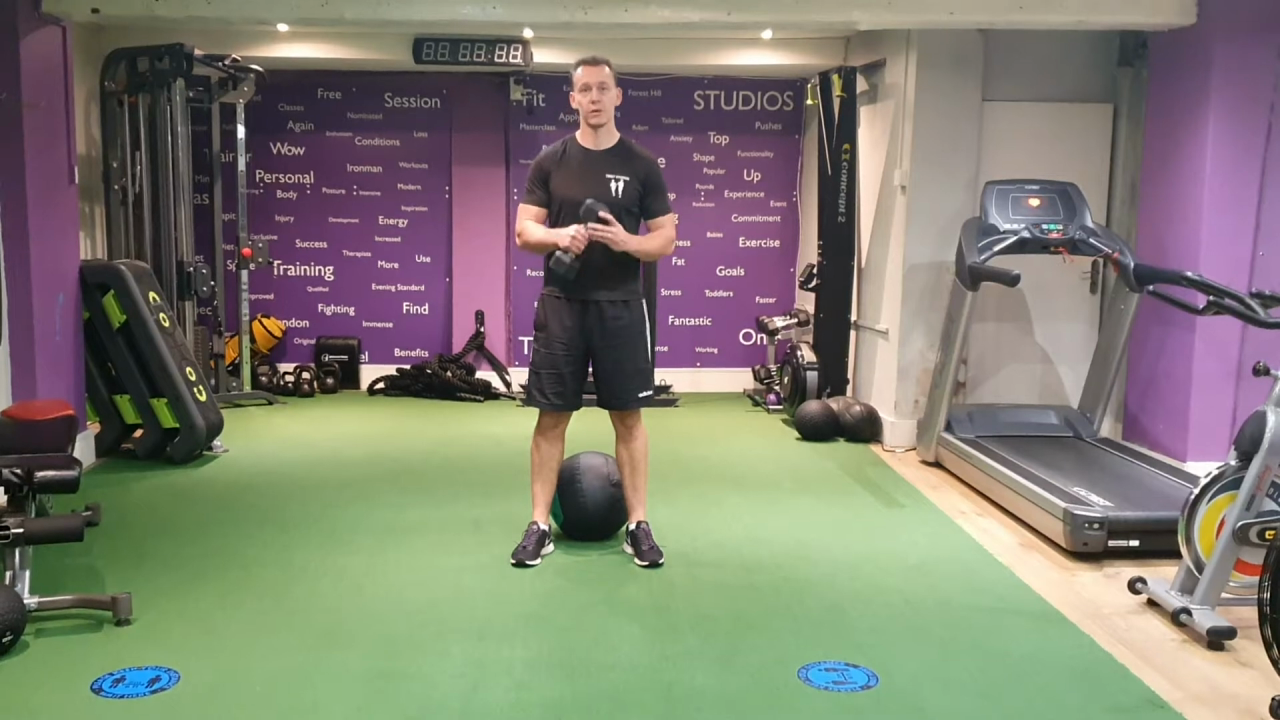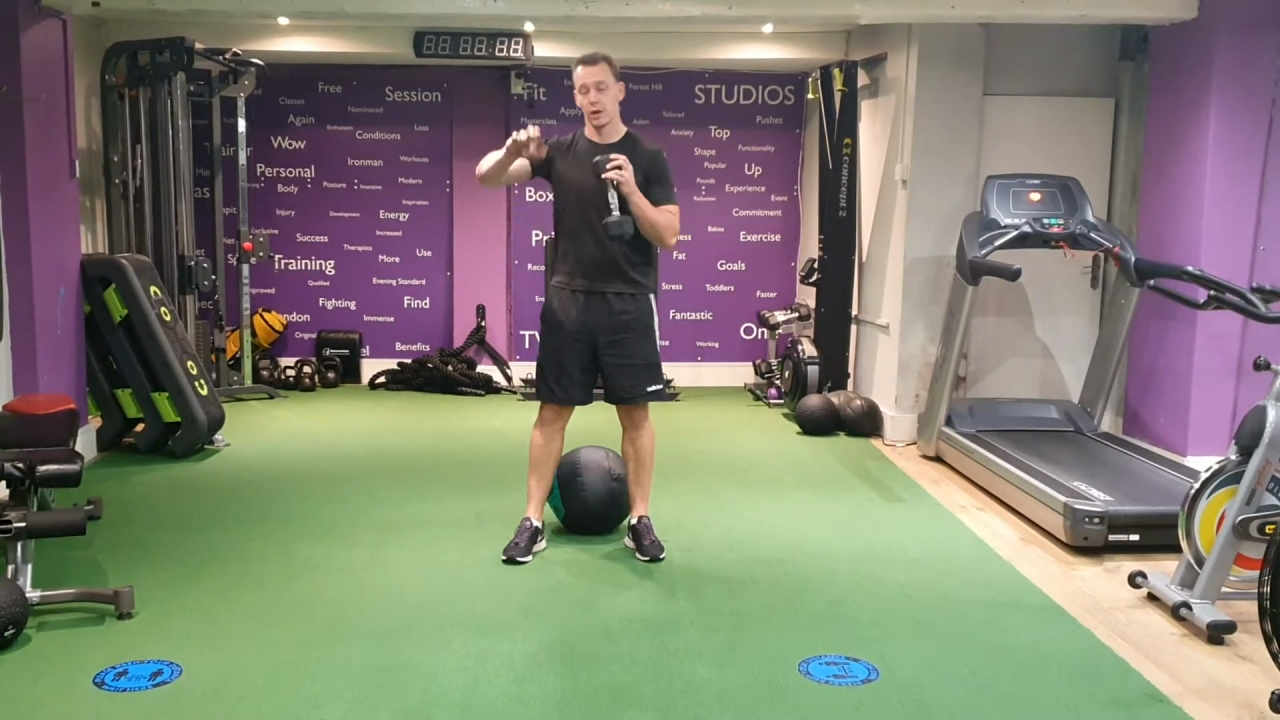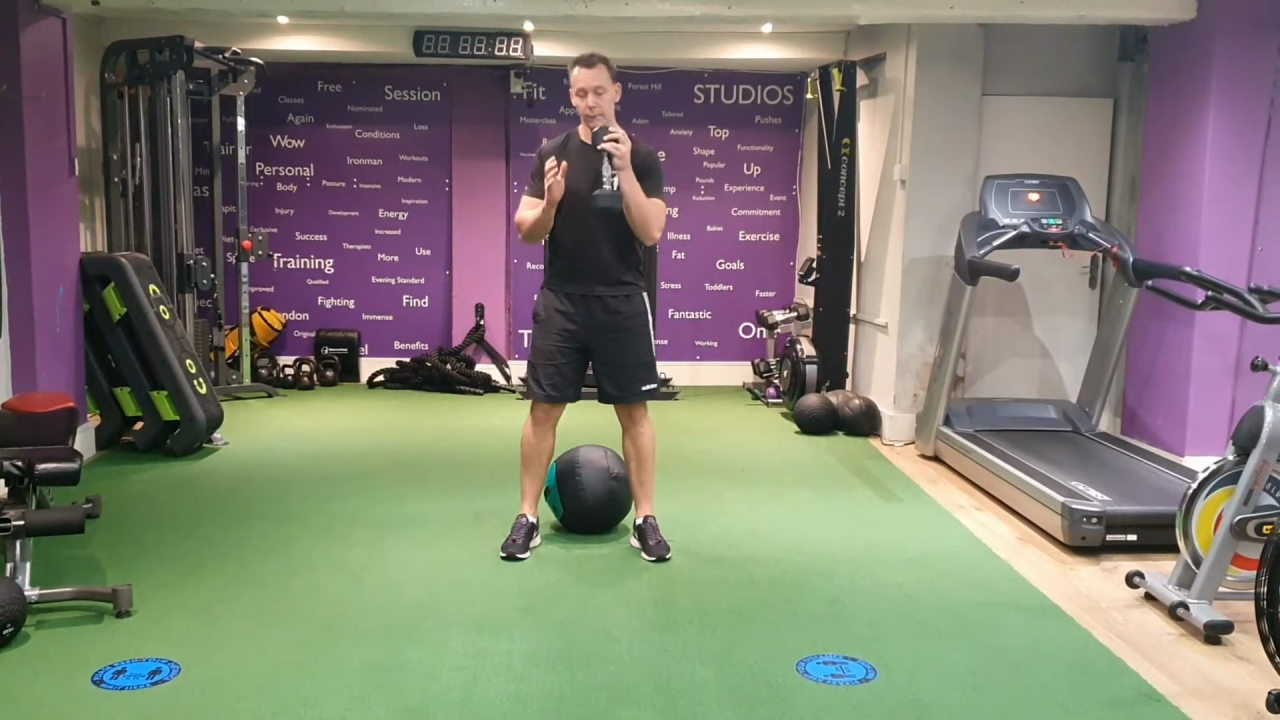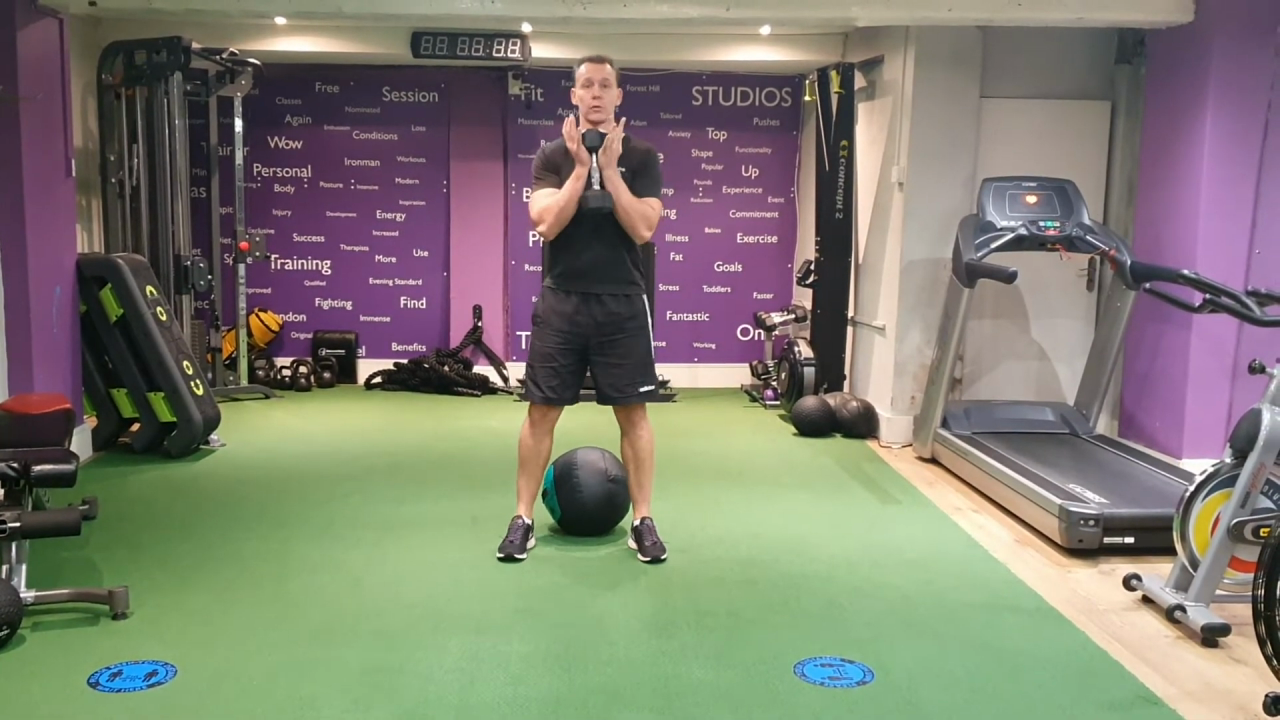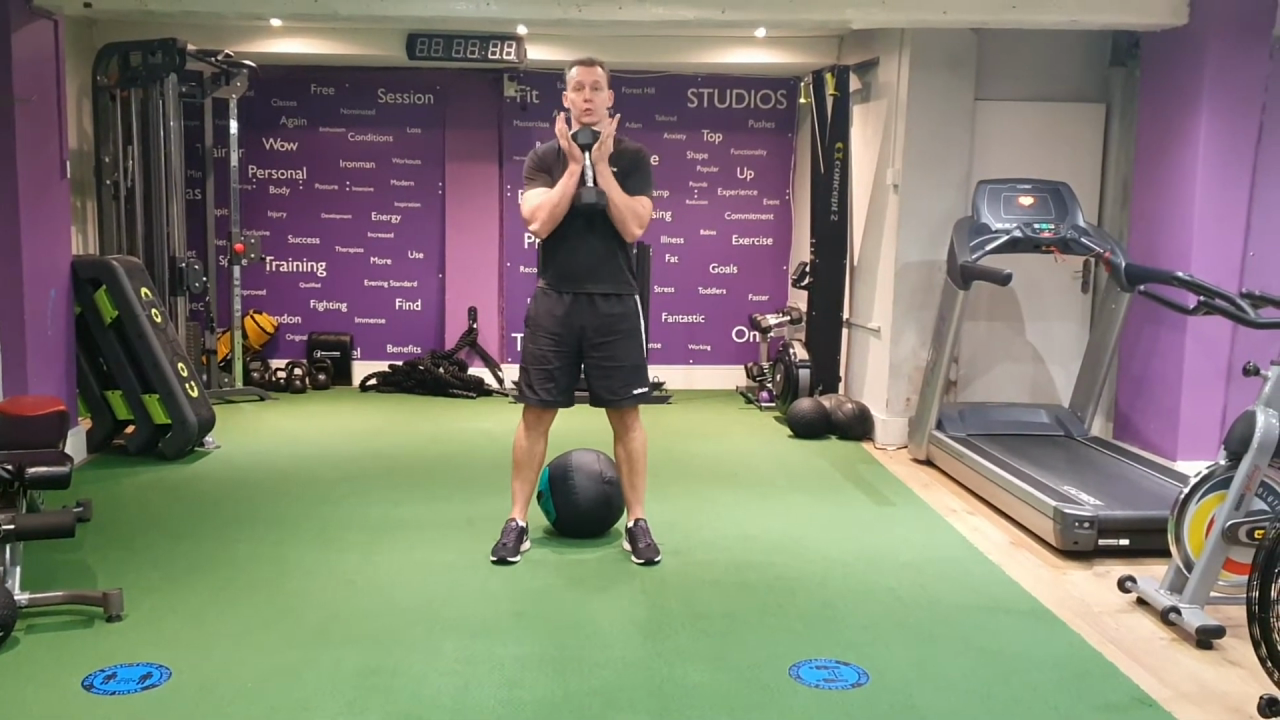
dt=1s
person 1, frame 1
left shoulder: (641, 165)
right shoulder: (550, 161)
left elbow: (666, 240)
right elbow: (523, 233)
left wrist: (624, 241)
right wrist: (559, 235)
left hip: (620, 307)
right hip: (561, 305)
left knee: (628, 417)
right knee: (551, 417)
left ankle: (637, 525)
right ankle: (539, 526)
person 1, frame 2
left shoulder: (648, 157)
right shoulder: (560, 149)
left elbow: (667, 237)
right elbow: (486, 176)
left wrist: (630, 191)
right wrist: (513, 150)
left hip: (629, 301)
right hip: (568, 300)
left knee: (636, 412)
right knee: (553, 411)
left ankle: (639, 521)
right ankle: (533, 522)
person 1, frame 3
left shoulder: (642, 156)
right shoulder: (551, 154)
left elbow: (651, 233)
right elbow: (526, 232)
left wrist: (624, 169)
right wrist: (552, 199)
left hip: (622, 300)
right hip: (561, 300)
left knee: (635, 411)
right knee: (544, 409)
left ankle: (644, 520)
right ankle: (528, 519)
person 1, frame 4
left shoulder: (640, 156)
right shoulder: (551, 154)
left elbow: (642, 230)
right elbow: (546, 225)
left wrist: (609, 169)
right wrist: (580, 167)
left hip: (622, 300)
right hip: (562, 299)
left knee: (633, 411)
right knee: (542, 410)
left ankle: (642, 521)
right ankle: (523, 520)
person 1, frame 5
left shoulder: (632, 157)
right shoulder: (544, 156)
left elbow: (634, 228)
right elbow: (539, 223)
left wrist: (601, 166)
right wrist: (573, 165)
left hip: (614, 301)
right hip: (555, 300)
left knee: (626, 413)
right knee: (537, 412)
left ankle: (636, 523)
right ankle: (518, 522)
